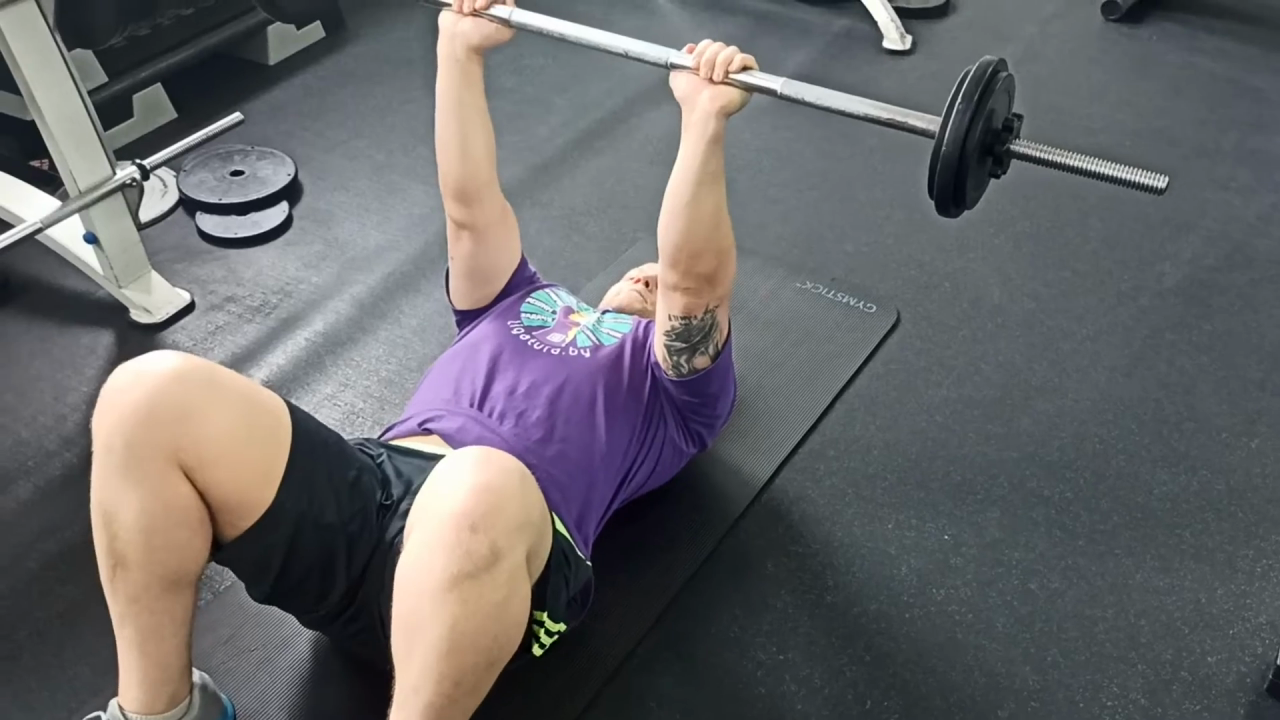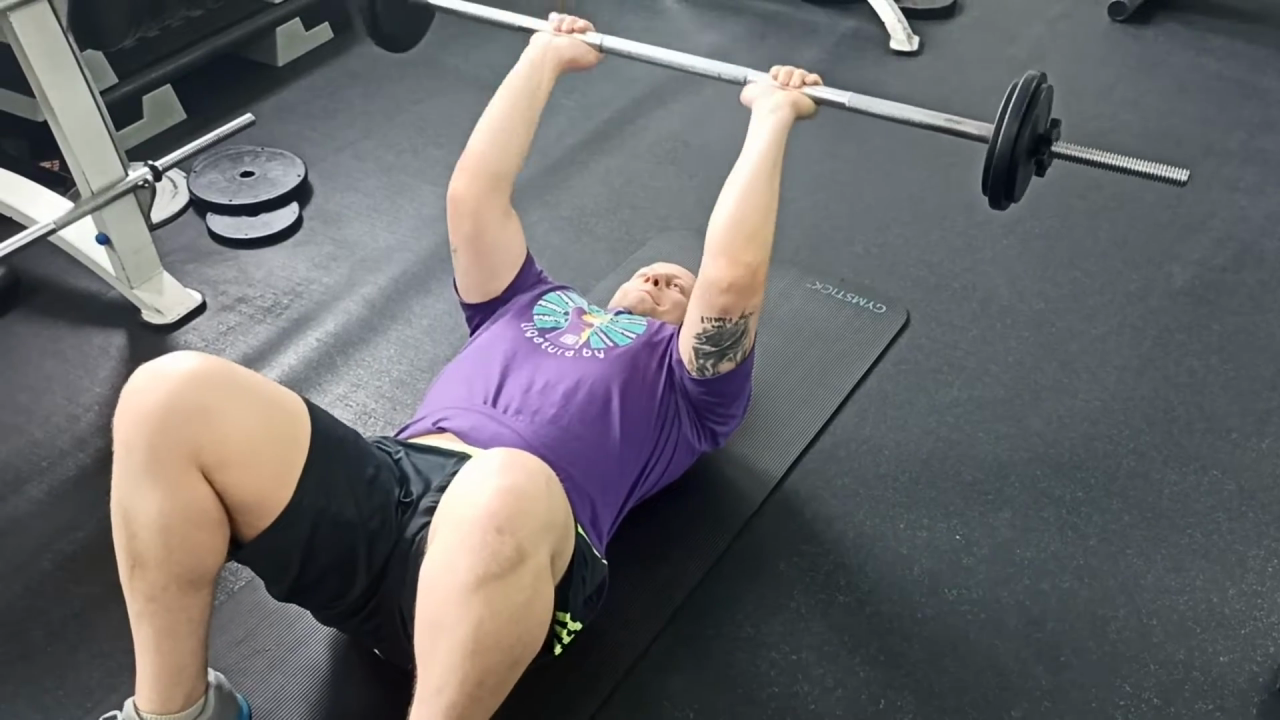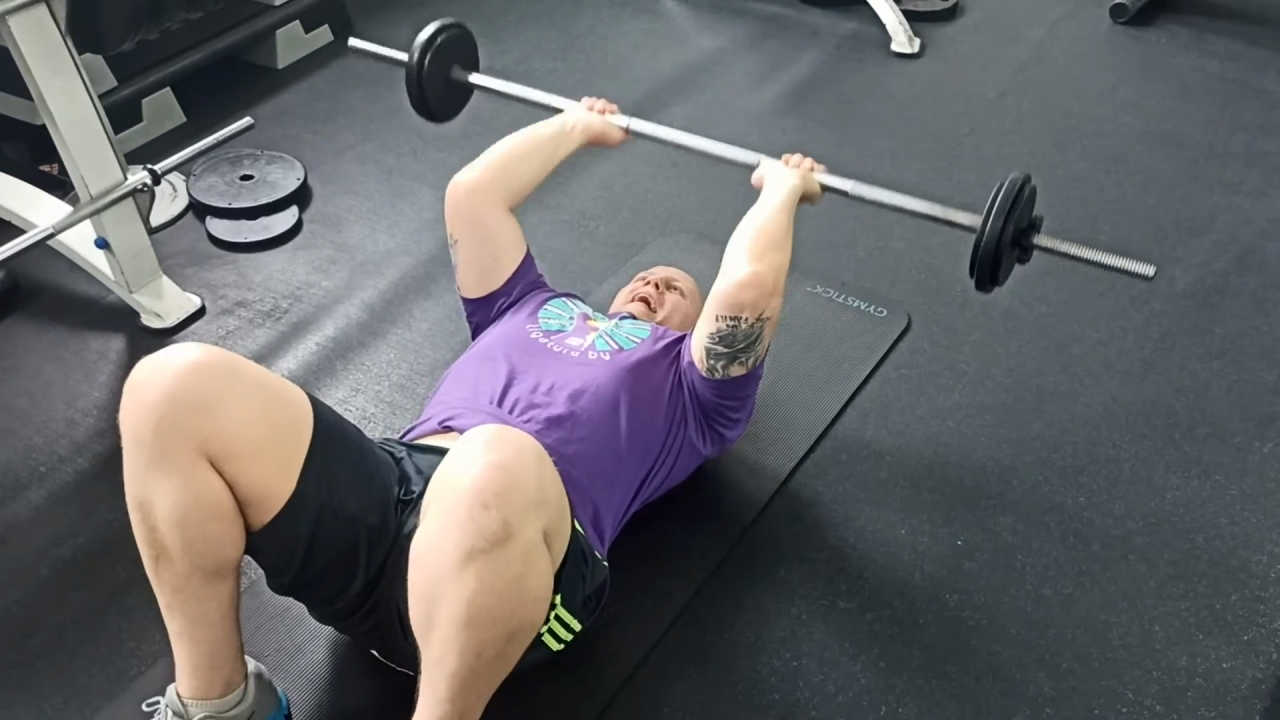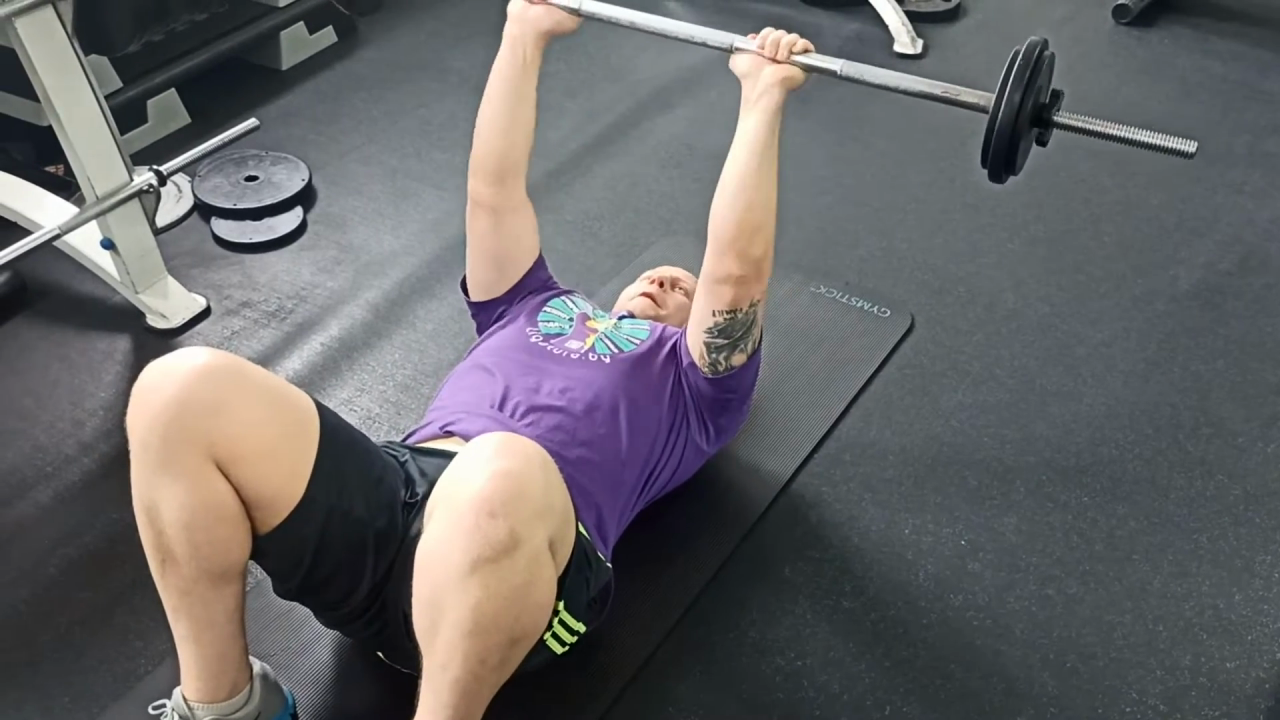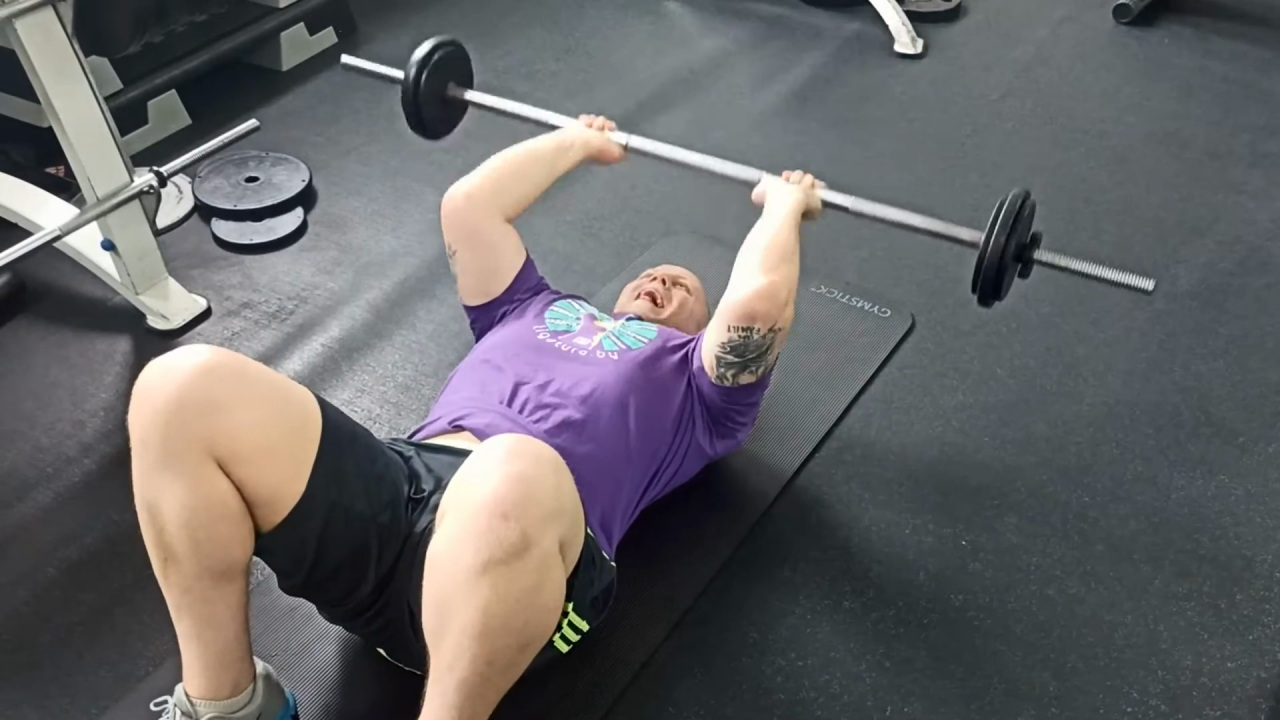
dt=1s
person 1, frame 1
left shoulder: (682, 383)
right shoulder: (523, 305)
left elbow: (697, 280)
right elbow: (471, 206)
left wrist: (705, 118)
left hip: (491, 527)
right hip: (369, 486)
left knee: (477, 490)
right knee: (150, 394)
person 1, frame 2
left shoulder: (690, 378)
right shoulder: (532, 305)
left elbow: (731, 277)
right elbow: (474, 199)
left wrist: (772, 115)
right wrist: (544, 57)
left hip: (511, 518)
right hip: (385, 484)
left knee: (502, 494)
right knee: (169, 394)
person 1, frame 3
left shoulder: (691, 384)
right shoulder: (537, 309)
left elbow: (746, 291)
right elbow: (472, 195)
left wrist: (781, 189)
right wrist: (578, 127)
left hip: (513, 525)
right hip: (386, 490)
left knee: (494, 470)
right knee: (172, 388)
person 1, frame 4
left shoulder: (693, 383)
right shoulder: (535, 309)
left elbow: (736, 269)
right elbow: (495, 191)
left wrist: (763, 96)
left hip: (515, 533)
right hip: (389, 491)
left knee: (499, 477)
right knee: (179, 390)
person 1, frame 5
left shoulder: (697, 381)
right shoulder: (541, 312)
left elbow: (760, 304)
right elbow: (467, 208)
left wrist: (784, 206)
right wrist: (577, 146)
left hip: (521, 519)
right hip: (394, 489)
left knee: (510, 480)
right knee: (181, 389)
